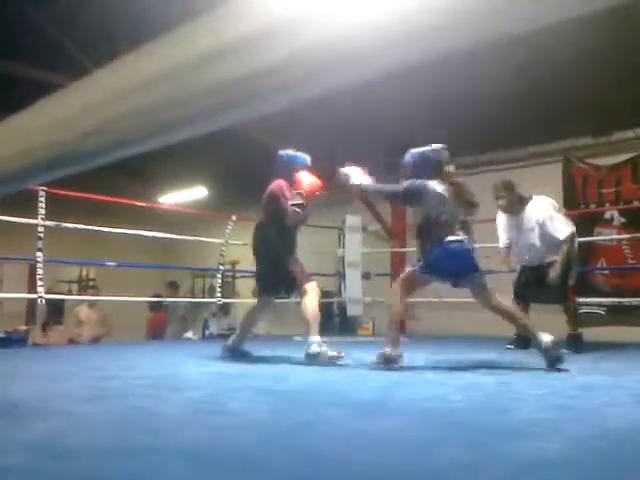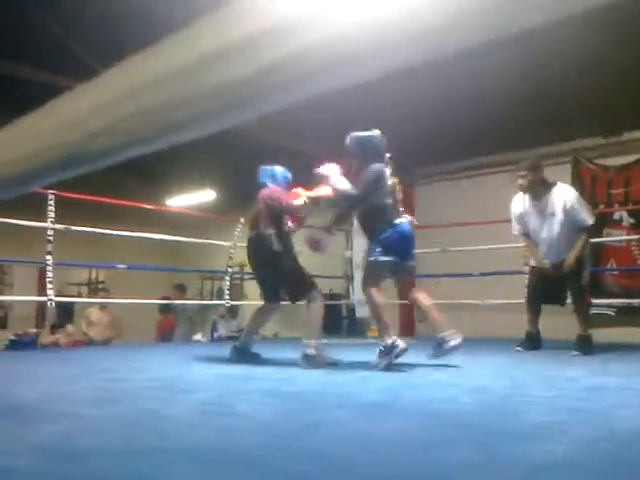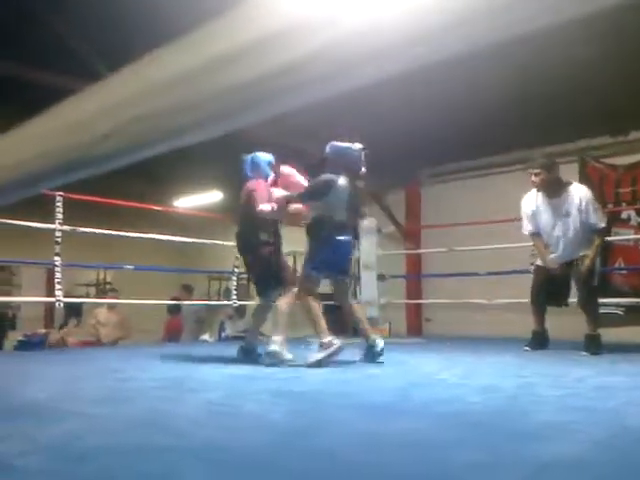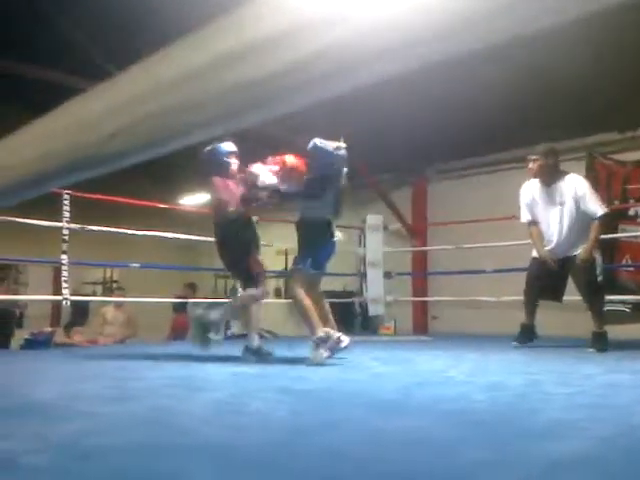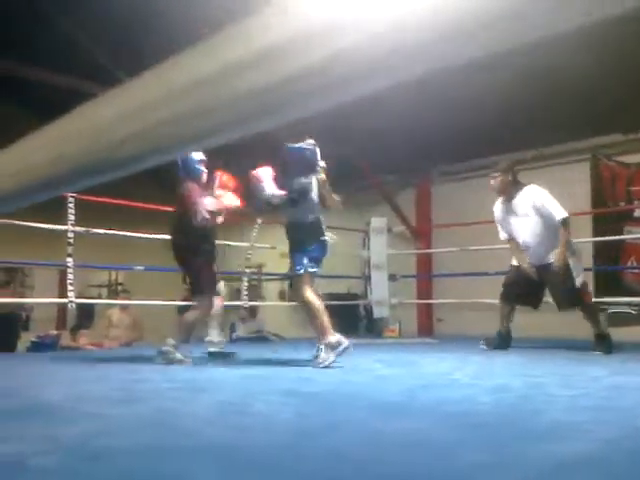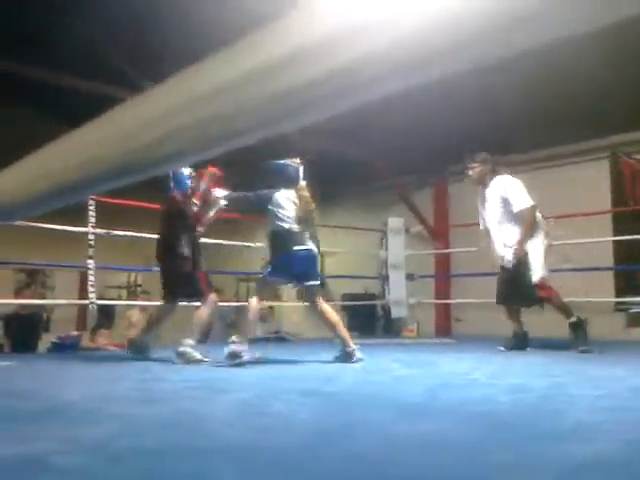
dt=0.3s
person 1, frame 1
left shoulder: (419, 187)
right shoulder: (451, 187)
left elbow: (382, 191)
left wrist: (357, 183)
left hip: (441, 249)
right hip: (461, 248)
left knee: (401, 288)
right knee: (490, 300)
left ankle: (392, 350)
right ankle: (541, 341)
person 1, frame 2
left shoulder: (375, 170)
right shoulder: (375, 170)
left elbow: (355, 198)
right elbow: (347, 209)
left wrist: (336, 181)
right wrist: (330, 226)
left hip: (389, 232)
right hip: (400, 230)
left knee: (370, 286)
right knee: (410, 289)
left ankle: (390, 341)
right ankle: (446, 334)
person 1, frame 3
left shoulder: (329, 180)
right shoulder: (351, 185)
left elbow: (302, 197)
left wrist: (281, 199)
left hip: (327, 243)
right hip: (344, 242)
left knee: (305, 292)
right knee: (342, 297)
left ankle: (327, 341)
right ankle: (372, 342)
person 1, frame 4
left shoulder: (324, 184)
right shoulder: (318, 179)
left elbow: (293, 191)
left hip: (316, 242)
right hip: (315, 241)
left knee: (297, 288)
right knee: (312, 290)
left ankle: (321, 337)
right ankle: (334, 335)
person 1, frame 5
left shoulder: (302, 183)
right shoulder: (309, 181)
left elbow: (278, 202)
right elbow: (282, 200)
left wrist: (264, 187)
left hip: (308, 243)
right hip: (306, 242)
left knee: (302, 290)
right knee: (305, 290)
left ankle: (331, 339)
right ankle: (330, 338)
person 1, frame 6
left shoulder: (272, 195)
right shoulder: (301, 198)
left elbow: (242, 200)
left wrist: (222, 194)
left hip: (286, 253)
right hip: (308, 252)
left knee: (256, 296)
right knee: (318, 302)
left ankle: (240, 347)
right ankle: (349, 347)
person 2, frame 1
left shoulder: (283, 187)
right shoulder: (281, 186)
left elbow: (296, 219)
right elbow: (291, 218)
left wrist: (305, 200)
right wrist: (301, 195)
left hip: (270, 251)
right hip: (275, 250)
left knee: (265, 300)
right knee: (309, 288)
left ankle: (234, 344)
right ankle: (315, 346)
person 2, frame 2
left shoulder: (261, 199)
right shoulder: (272, 193)
right elbow: (295, 208)
left hip: (260, 255)
right hip: (275, 253)
left knee: (272, 302)
right knee: (313, 294)
left ankle: (241, 346)
right ankle: (311, 351)
person 2, frame 3
left shoulder: (252, 187)
right shoulder: (257, 185)
right elbow: (262, 211)
right wrist: (280, 206)
left hip: (252, 247)
right hip: (261, 245)
left knee: (268, 297)
right knee: (287, 289)
left ankle: (248, 346)
right ankle: (275, 346)
person 2, frame 4
left shoulder: (237, 180)
right shoulder: (218, 182)
right elbow: (228, 213)
right wrist: (245, 196)
left hip: (243, 243)
right hip: (235, 244)
left knee: (254, 290)
right knee: (259, 289)
left ankle: (253, 344)
right ankle: (209, 316)
person 2, frame 5
left shoulder: (200, 189)
right shoulder: (189, 189)
right elbow: (198, 220)
right wrist: (218, 207)
left hip: (201, 251)
right hip: (193, 251)
left knee: (215, 296)
right knee: (205, 303)
left ankle: (215, 342)
right ankle: (170, 347)
person 2, frame 6
left shoulder: (185, 200)
right shoulder: (175, 199)
left elbow: (201, 220)
right elbow: (195, 216)
left wrist: (214, 204)
right wrist: (202, 190)
left hip: (174, 258)
right hip: (180, 259)
left knee: (171, 303)
right knee: (210, 299)
left ankle: (139, 340)
right ankle: (187, 346)
person 3, frame 1
left shoulder: (542, 208)
right shoulder: (502, 217)
left elbow: (569, 236)
right elbow: (506, 247)
left wrist: (558, 267)
right wrist: (506, 260)
left hip: (559, 255)
right hip: (532, 261)
left knee: (563, 292)
right knee: (519, 292)
left ankle: (574, 336)
right ankle: (522, 336)
person 3, frame 2
left shoulder: (566, 195)
right shoulder: (518, 203)
left elbow: (586, 226)
right elbow: (525, 235)
left wrist: (575, 255)
right wrist: (539, 260)
left hip: (570, 255)
right hip: (541, 258)
left knee: (578, 292)
right knee: (532, 294)
left ankle: (583, 336)
right ankle: (532, 336)
person 3, frame 3
left shoulder: (581, 194)
right shoulder: (529, 200)
left elbow: (599, 229)
right elbow: (534, 234)
left wrist: (591, 258)
right wrist: (547, 260)
left hip: (580, 254)
right hip: (549, 257)
left knee: (587, 293)
right knee: (537, 294)
left ankle: (592, 336)
right ankle: (539, 336)
person 3, frame 4
left shoulder: (576, 184)
right shoulder: (528, 189)
left elbow: (599, 216)
right elbow: (532, 223)
left wrist: (589, 248)
right wrist: (541, 249)
left hip: (578, 250)
right hip: (546, 251)
left knee: (592, 291)
right knee: (531, 287)
left ankle: (599, 334)
right ankle: (527, 328)
person 3, frame 5
left shoulder: (535, 194)
right shoulder: (499, 207)
left elbow: (563, 221)
right elbow: (509, 239)
left wrist: (562, 253)
right wrist: (522, 262)
left hip: (555, 256)
right hip: (527, 260)
left knee: (577, 294)
right knee: (508, 293)
left ankle: (601, 335)
right ankle: (503, 336)
person 3, frame 6
left shoulder: (507, 184)
right shoulder: (482, 195)
left elbow: (528, 210)
right elbow: (489, 228)
left wrist: (521, 244)
right wrist: (498, 252)
left hip: (530, 245)
right hip: (508, 253)
left knee: (539, 286)
right knee: (505, 297)
left ankle: (575, 323)
right ankle: (519, 335)
